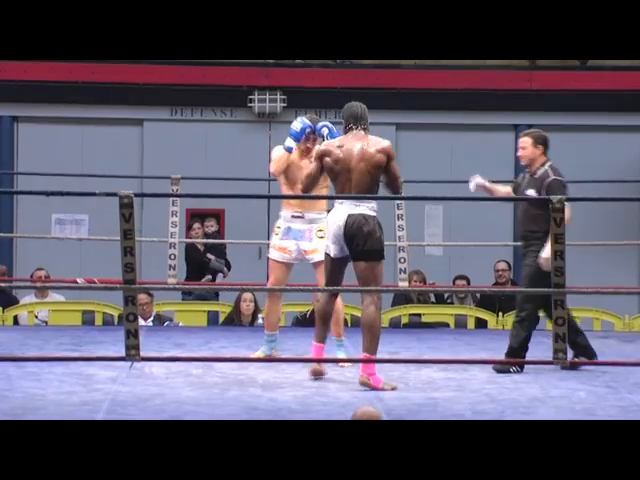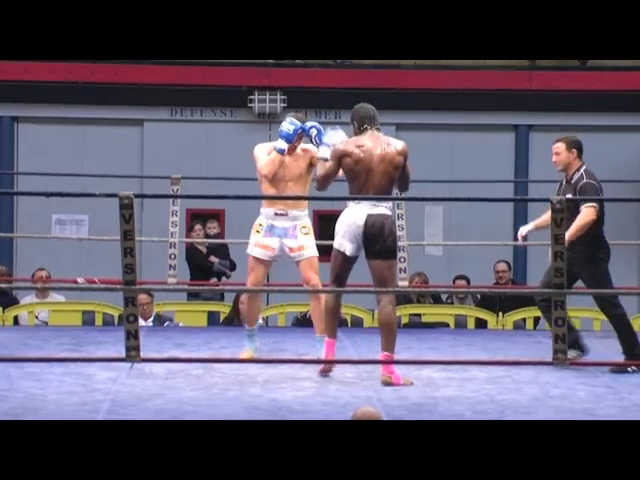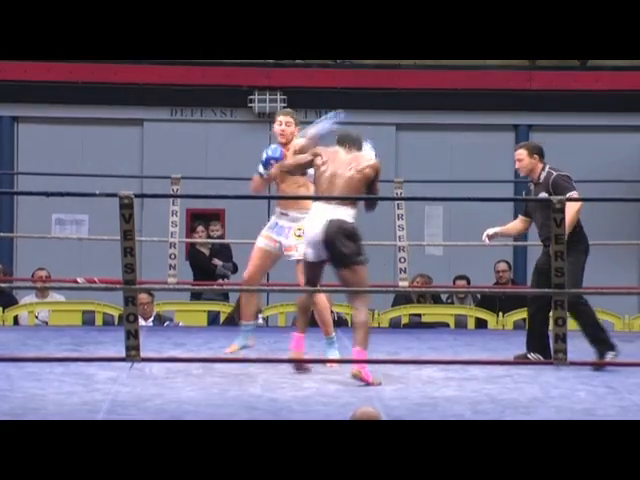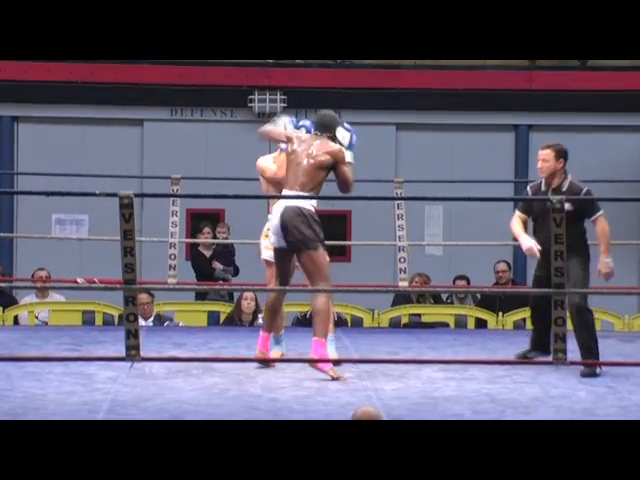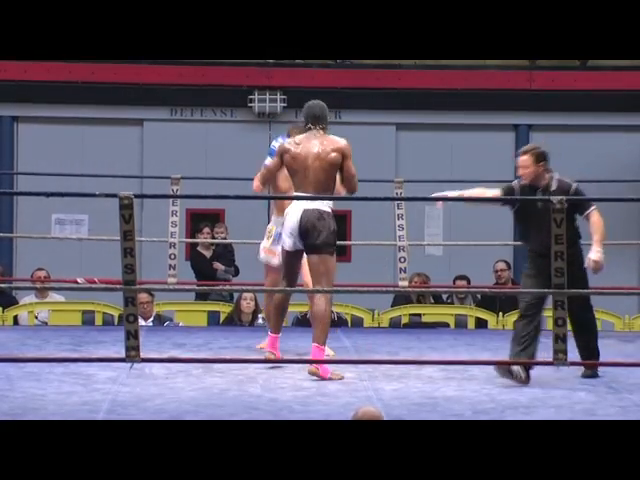
dt=0.5s
person 1, frame 1
left shoulder: (328, 148)
right shoulder: (383, 147)
left elbow: (306, 187)
right elbow: (396, 188)
left hip: (337, 218)
right hip: (364, 220)
left knee: (330, 292)
right knee: (371, 297)
left ankle: (318, 359)
right ankle: (368, 370)
person 1, frame 2
left shoulder: (344, 148)
right shoulder: (399, 147)
left elbow: (320, 184)
right elbow: (404, 187)
left wrist: (324, 148)
left hip: (352, 217)
right hip: (381, 220)
left knee: (335, 287)
right knee: (386, 296)
left ankle: (328, 357)
right ankle: (388, 370)
person 1, frame 3
left shoulder: (323, 154)
right shoulder: (369, 162)
left elbow: (284, 167)
right elbow: (371, 203)
left hip: (315, 222)
right hip: (341, 227)
left knee: (309, 288)
right knee: (360, 298)
left ankle: (298, 349)
right ankle: (359, 363)
person 1, frame 4
left shoulder: (296, 138)
right shoulder: (335, 149)
left elbow: (265, 132)
right elbow: (346, 187)
left wrist: (284, 126)
right wrist: (347, 152)
left hip: (280, 210)
right hip: (301, 213)
left knee: (281, 283)
right knee: (322, 285)
left ankle: (263, 348)
right ankle: (320, 354)
person 1, frame 5
left shoulder: (288, 145)
right shoulder: (339, 145)
left elbow: (264, 179)
right elbow: (351, 189)
left hip: (295, 213)
right hip: (320, 216)
left knee: (287, 284)
right knee: (323, 290)
left ankle: (273, 347)
right ankle: (317, 361)
person 2, frame 1
right shoulder: (281, 151)
right elbow: (275, 170)
right wrist: (292, 140)
left hip: (316, 225)
right hip: (287, 224)
right knee: (274, 287)
left ankle: (339, 348)
right ankle: (269, 345)
person 2, frame 2
left shoulder: (308, 152)
right shoulder: (263, 149)
right elbow: (265, 172)
right wrist: (282, 142)
left hip: (298, 223)
right hip: (268, 222)
left knee: (313, 285)
right knee: (253, 285)
left ankle: (323, 345)
right ankle: (251, 341)
person 2, frame 3
left shoulder: (300, 149)
right shoulder: (271, 154)
left elbow: (303, 145)
right elbow: (255, 190)
left wrist: (316, 132)
right wrist: (264, 167)
left hip: (302, 222)
right hip: (278, 220)
right knee: (249, 279)
left ankle: (331, 344)
right ankle: (246, 336)
person 2, frame 4
right shoulder: (264, 162)
right elbow: (277, 176)
right wrist: (284, 145)
right knee: (274, 289)
left ankle: (330, 344)
right ankle: (278, 343)
person 2, frame 5
right shoulder: (275, 163)
left elbow: (339, 192)
right wrist: (270, 159)
right hip: (278, 230)
left knee: (311, 285)
right knee: (270, 288)
person 3, frame 1
left shoulder: (551, 178)
right shoulder: (526, 178)
left elbow: (563, 213)
right elbow: (510, 193)
left wrist: (551, 245)
right wrist: (486, 186)
left hip: (544, 252)
right hip: (531, 250)
left knee: (526, 305)
right knee: (549, 303)
left ankle: (514, 360)
right ankle: (584, 352)
person 3, frame 2
left shoulder: (586, 182)
right shoulder: (565, 183)
left elbow: (588, 215)
left wrist: (563, 239)
right wrist: (531, 225)
left hip: (591, 252)
right hip: (572, 252)
left knee: (608, 303)
right knee: (544, 295)
right ankle: (574, 345)
person 3, frame 3
left shoulder: (556, 179)
right shoulder: (530, 190)
left elbow: (575, 203)
right elbow: (522, 223)
left wrist: (563, 235)
right wrist: (499, 230)
left hip: (572, 248)
right hip: (550, 250)
left knee: (571, 297)
right knee: (538, 299)
left ankle: (605, 348)
right ankle: (539, 351)
person 3, frame 4
left shoulder: (579, 192)
right shoulder: (533, 191)
left elbow: (600, 222)
right elbow: (517, 219)
left wrist: (606, 258)
right wrist: (525, 239)
left hip: (574, 256)
right hip: (547, 257)
left knee: (577, 303)
right knee: (538, 303)
left ankle: (591, 361)
right ankle: (540, 347)
person 3, frame 5
left shoulder: (568, 190)
right shoulder: (517, 191)
left elbow: (594, 215)
right elbow: (488, 194)
left wrist: (597, 248)
right wrist: (458, 194)
left hip: (570, 260)
right hip: (536, 259)
left knee: (580, 312)
right knee: (528, 307)
left ankle: (591, 362)
right ankle: (520, 367)
